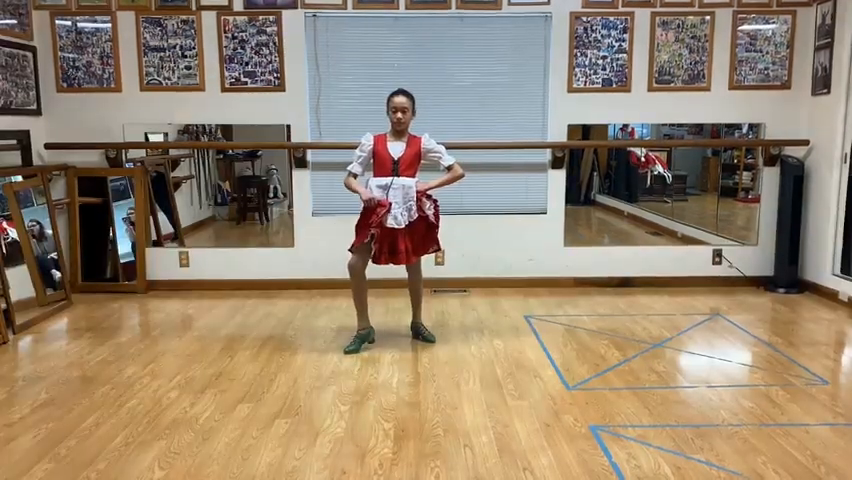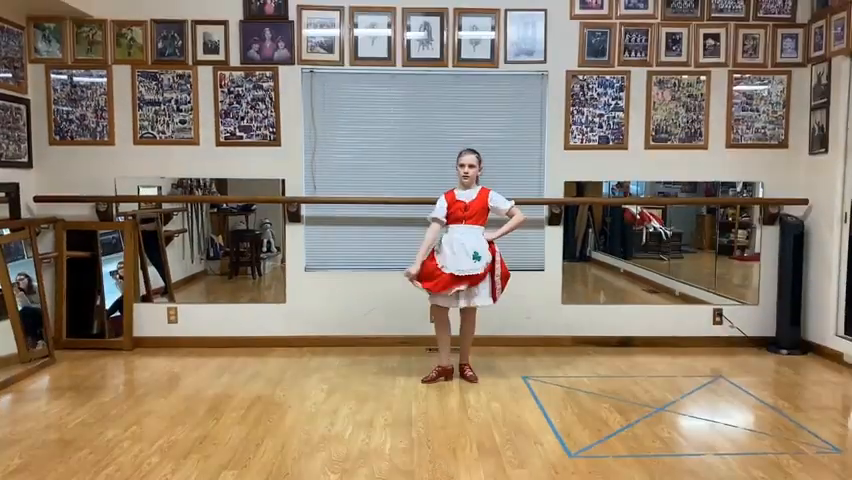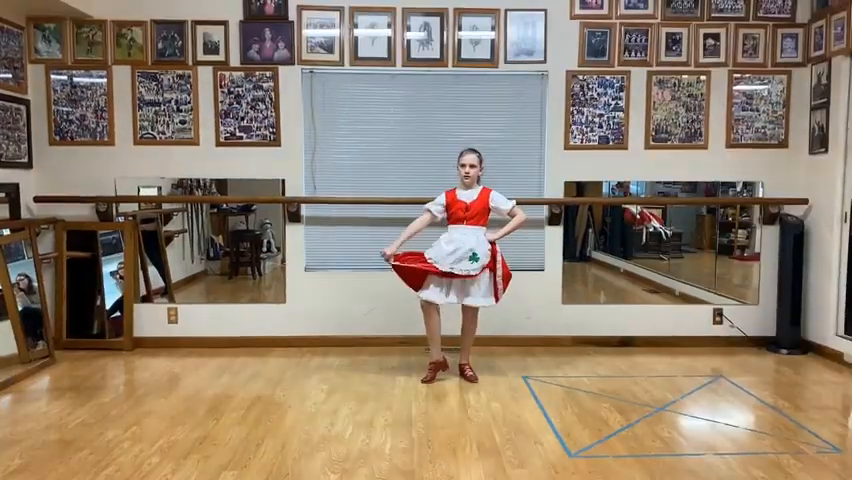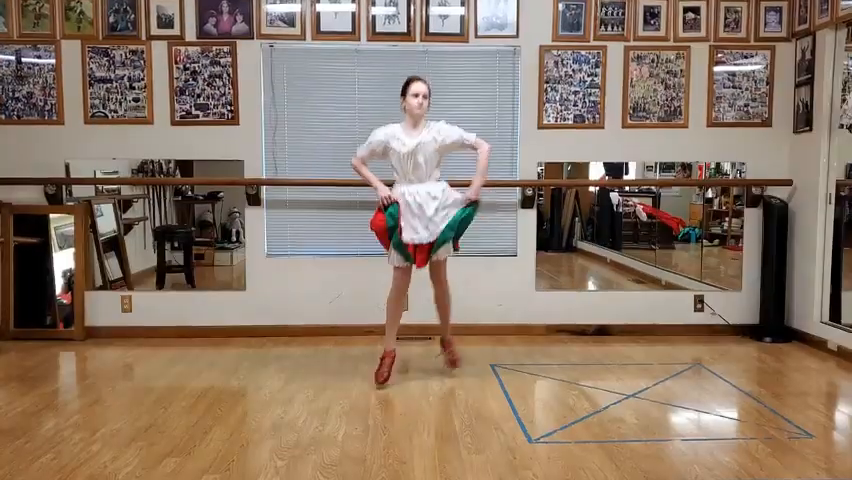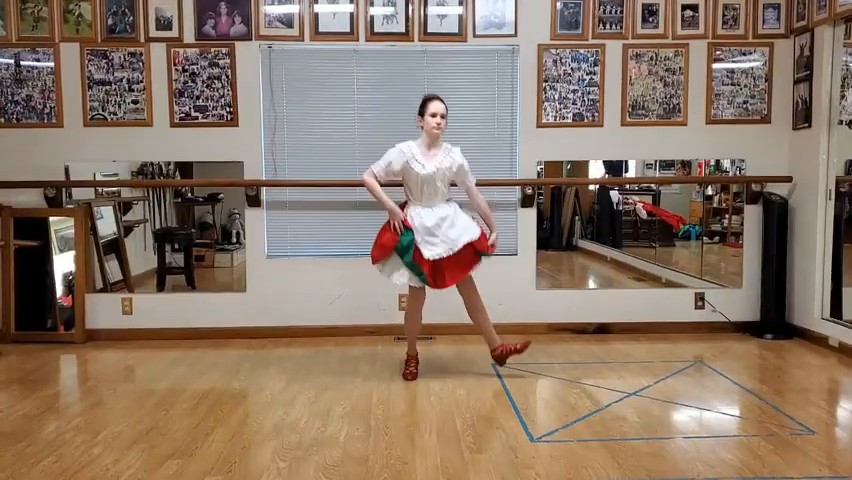
dt=0.3s
person 1, frame 1
left shoulder: (423, 144)
right shoulder: (372, 143)
left elbow: (457, 172)
right elbow: (349, 179)
left wrist: (428, 186)
right wrist: (363, 190)
left hip: (410, 209)
right hip: (380, 209)
left knee: (413, 266)
right knee: (356, 264)
left ankle: (417, 323)
right ankle: (364, 326)
person 1, frame 2
left shoulder: (488, 196)
right shoulder: (446, 198)
left elbow: (519, 216)
right elbow: (433, 230)
left wrist: (495, 235)
right wrist: (417, 263)
left hip: (476, 254)
right hip: (447, 254)
left knee: (469, 309)
right knee: (439, 307)
person 1, frame 3
left shoulder: (490, 196)
right shoulder: (447, 197)
left elbow: (520, 216)
right elbow: (422, 221)
left wrist: (496, 235)
right wrist: (394, 246)
left hip: (477, 254)
right hip: (447, 253)
left knee: (470, 309)
right knee: (428, 301)
person 1, frame 4
left shoulder: (441, 132)
right shoulder: (388, 135)
left elbow: (483, 147)
right elbow: (357, 161)
left wrist: (477, 185)
right wrist: (379, 186)
left hip: (436, 208)
right hip: (404, 210)
left knee: (439, 276)
right knee: (400, 281)
left ankle: (445, 338)
right ankle: (389, 348)
person 1, frame 5
left shoulder: (454, 156)
right shoulder: (404, 152)
left elbow: (474, 194)
right elbow: (369, 177)
left wrist: (492, 229)
right wrist: (392, 208)
left hip: (448, 223)
right hip: (415, 227)
left knee: (468, 287)
right knee: (416, 296)
left ankle: (496, 346)
right ankle: (411, 356)
